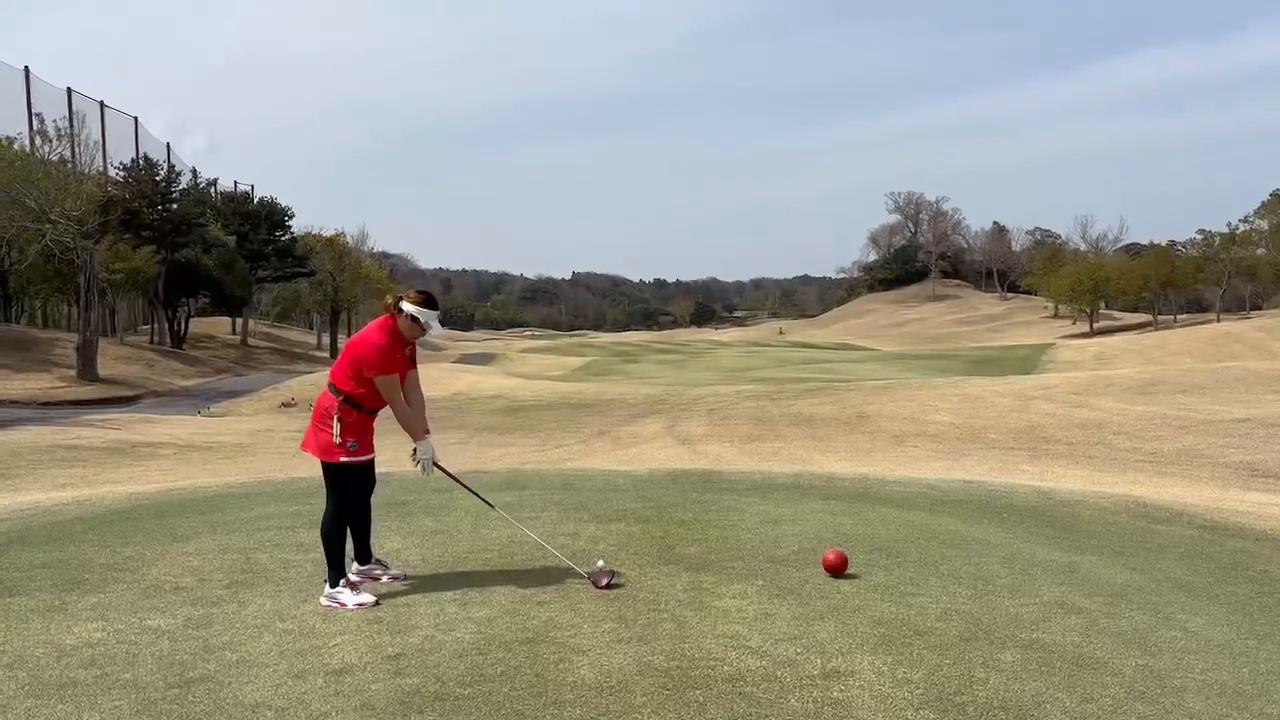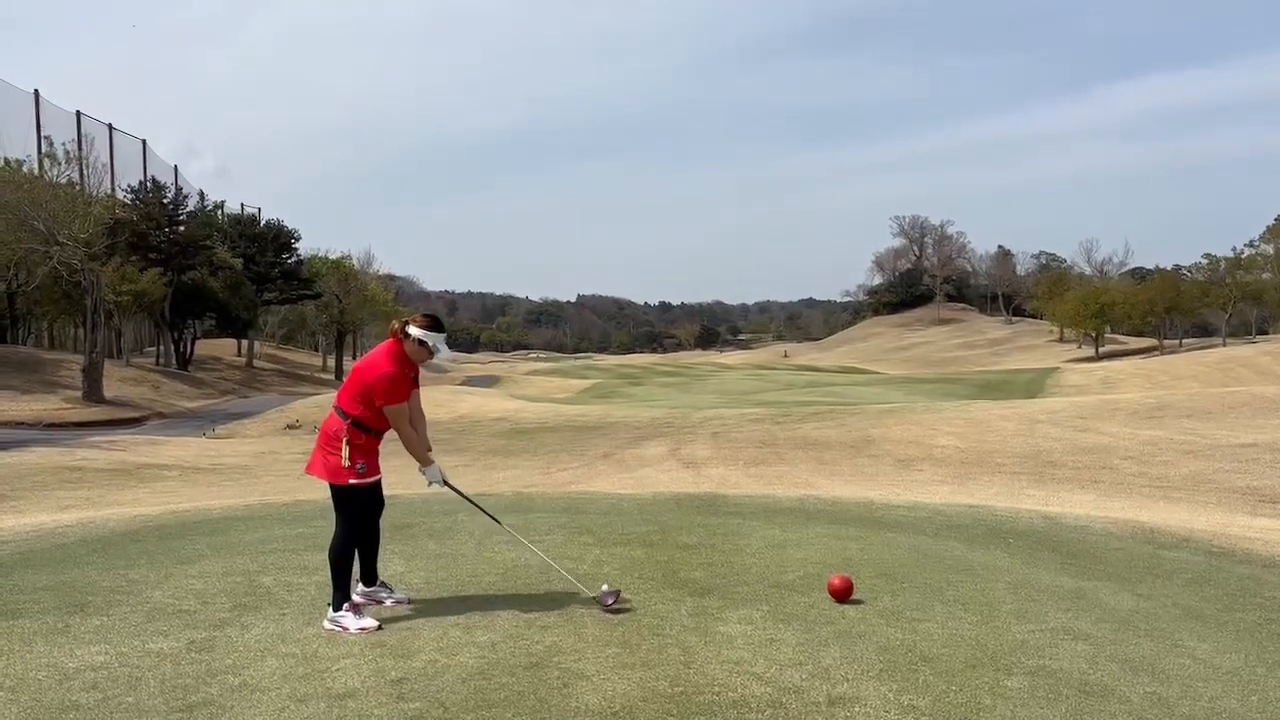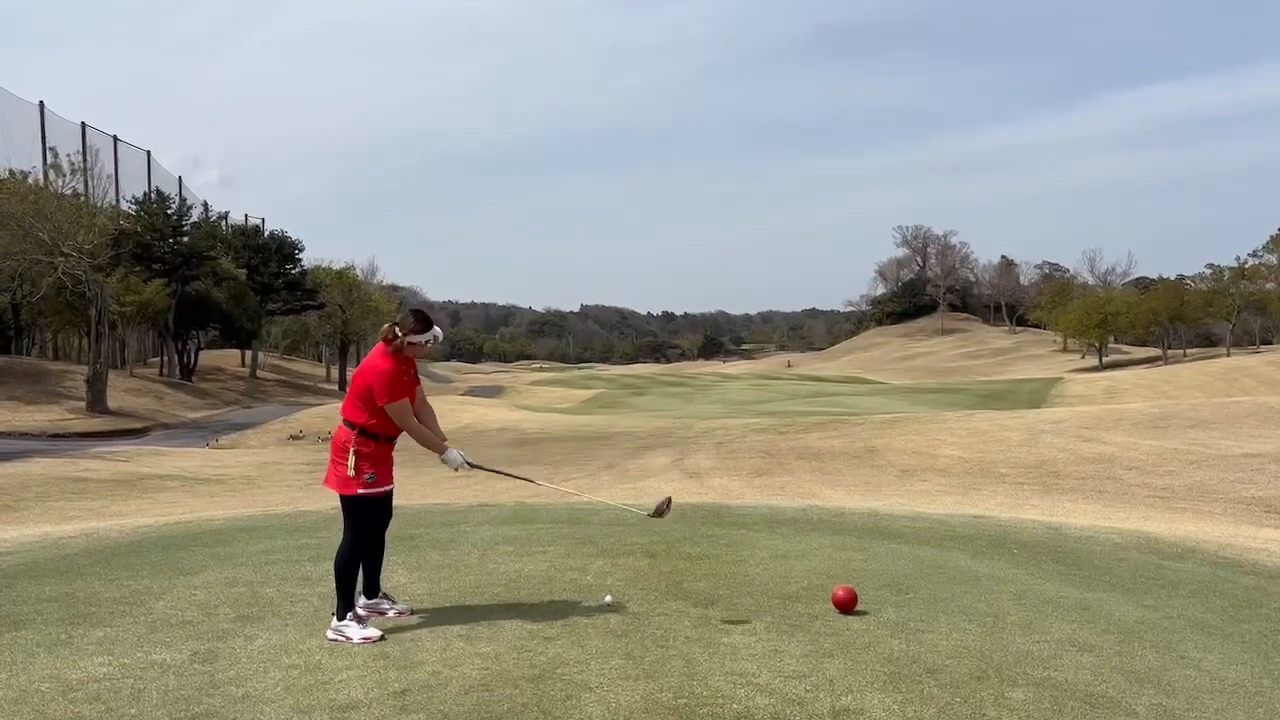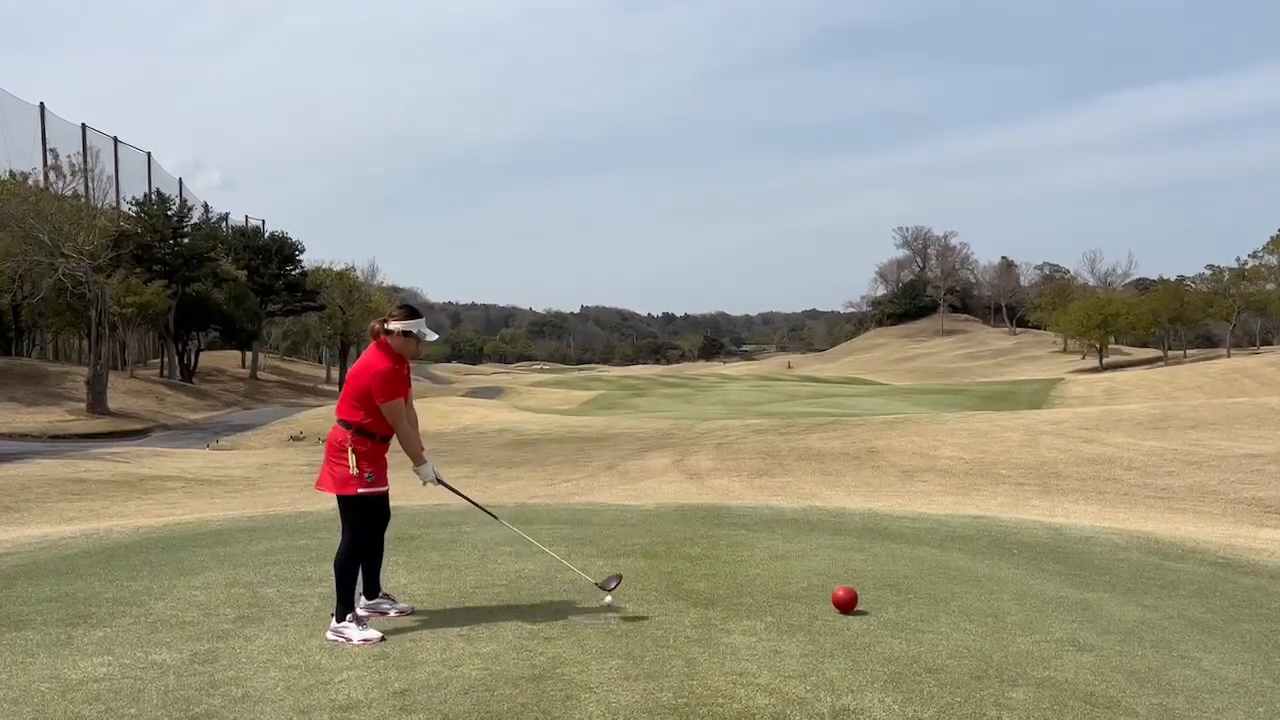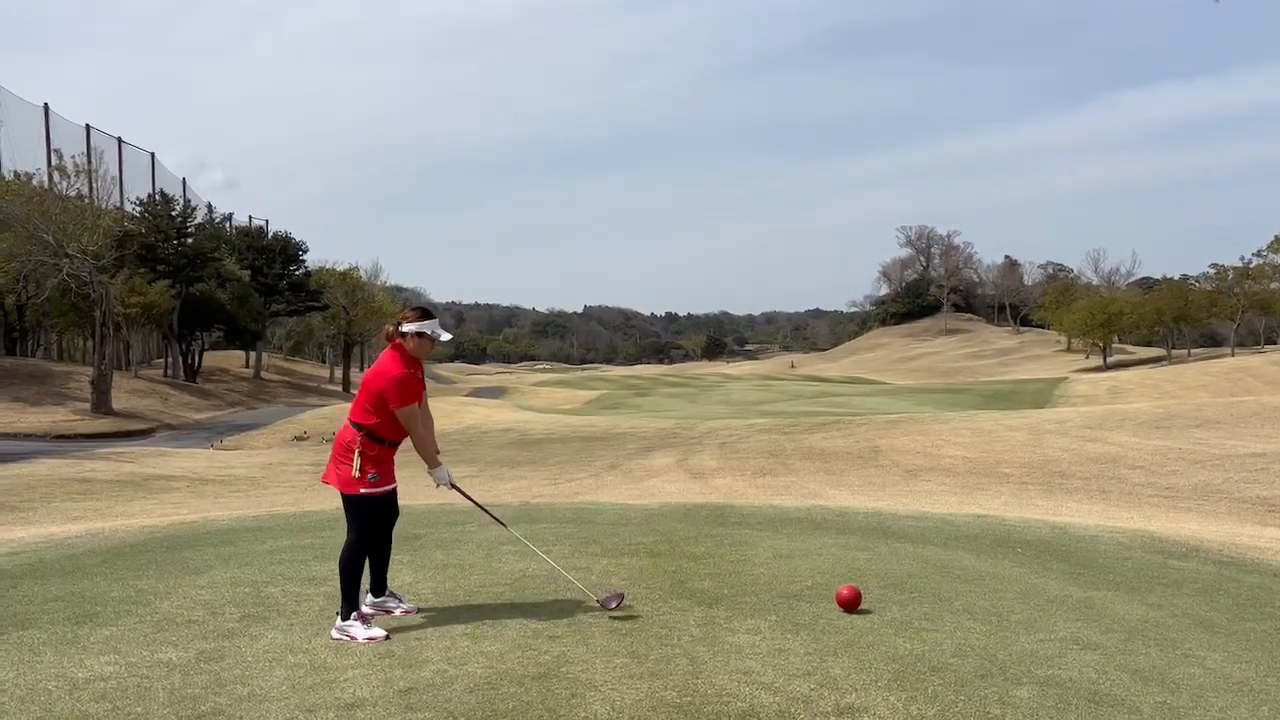
dt=1s
person 1, frame 1
left shoulder: (404, 339)
right shoulder: (378, 343)
left elbow: (413, 392)
right elbow: (396, 403)
left wrist: (424, 437)
right wrist: (420, 442)
left hip: (358, 421)
right hip: (338, 421)
left knee: (362, 493)
right knee: (340, 500)
left ankle: (363, 563)
right ankle: (335, 585)
person 1, frame 2
left shoulder: (406, 359)
right shoulder: (387, 370)
left elbow: (415, 412)
right elbow: (402, 428)
left wrist: (428, 455)
right wrist: (427, 465)
left hip: (362, 441)
right hip: (345, 443)
left knee: (371, 513)
right knee: (349, 522)
left ankle: (369, 585)
right ankle: (338, 609)
person 1, frame 3
left shoulder: (403, 359)
right shoulder: (384, 370)
left elbow: (422, 406)
right elbow: (408, 424)
left wrist: (444, 443)
right wrist: (444, 451)
left hip: (376, 450)
right hip: (358, 452)
left knee: (378, 524)
right knee: (357, 533)
left ankle: (371, 597)
right ankle: (342, 618)
person 1, frame 4
left shoulder: (396, 359)
right shoulder: (381, 369)
left elbow: (409, 411)
right elbow: (401, 426)
left wrist: (421, 456)
right wrist: (421, 464)
left hip: (369, 452)
right hip: (353, 455)
left knee: (377, 524)
right knee: (355, 533)
left ankle: (371, 598)
right ankle: (342, 620)
person 1, frame 5
left shoulder: (411, 361)
right shoulder: (396, 374)
left elbow: (425, 414)
right elbow: (415, 429)
left wrist: (436, 458)
right wrist: (436, 467)
left hip: (378, 454)
right hip: (360, 456)
left knee: (385, 522)
right knee: (361, 533)
left ankle: (378, 596)
right ankle: (347, 618)
